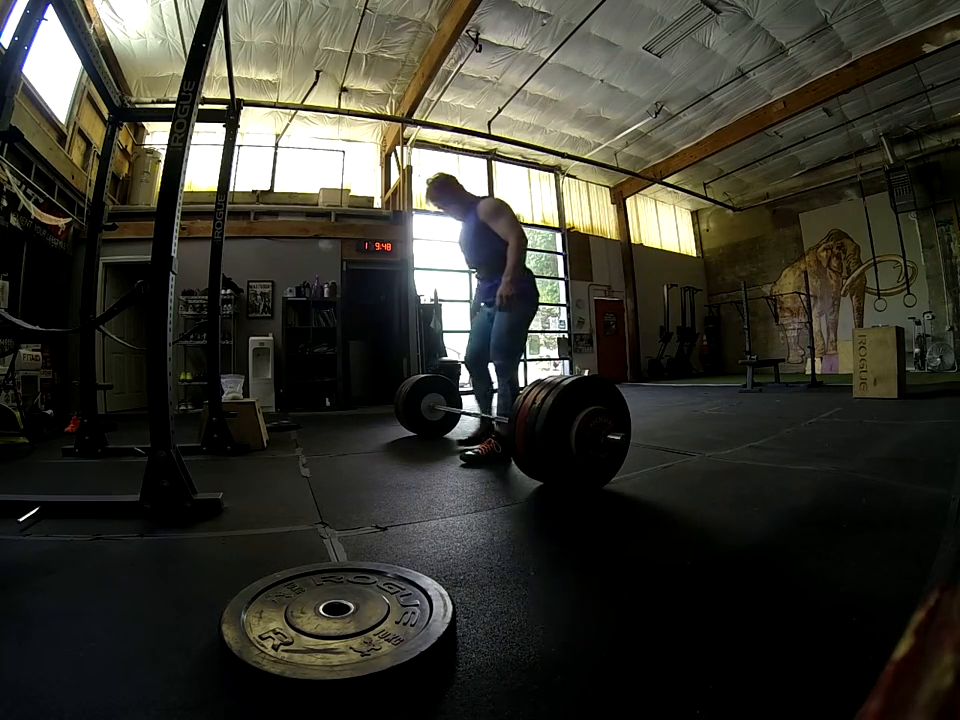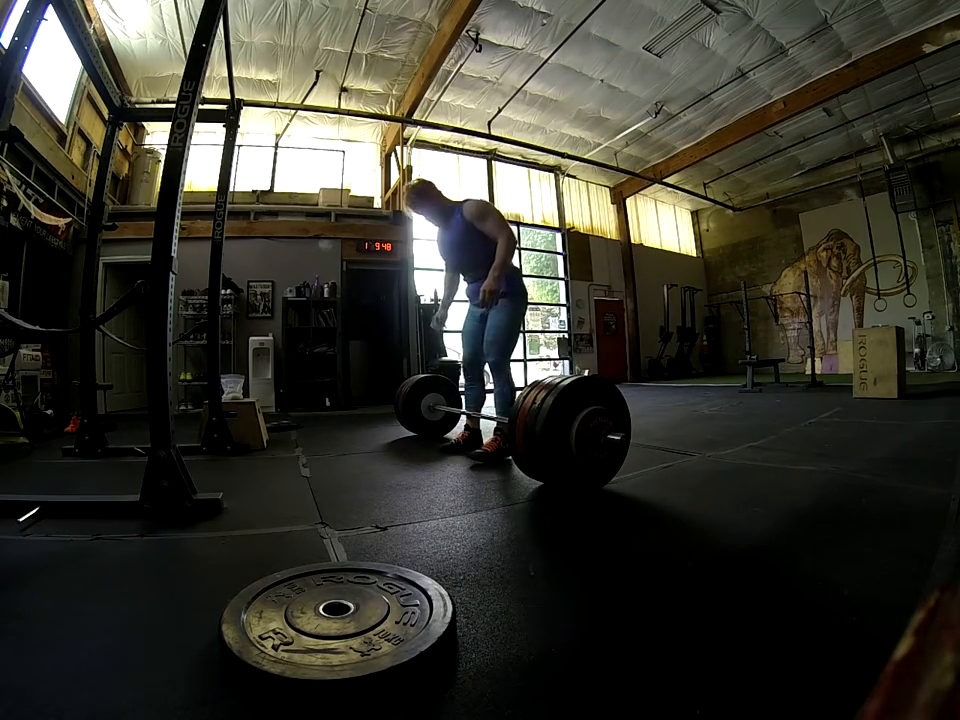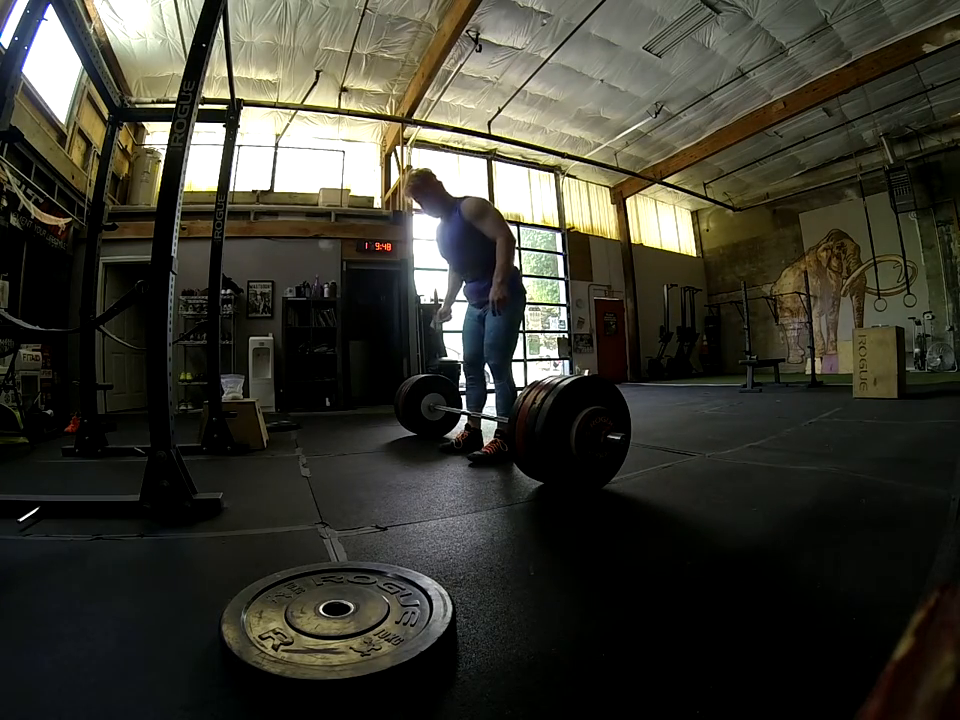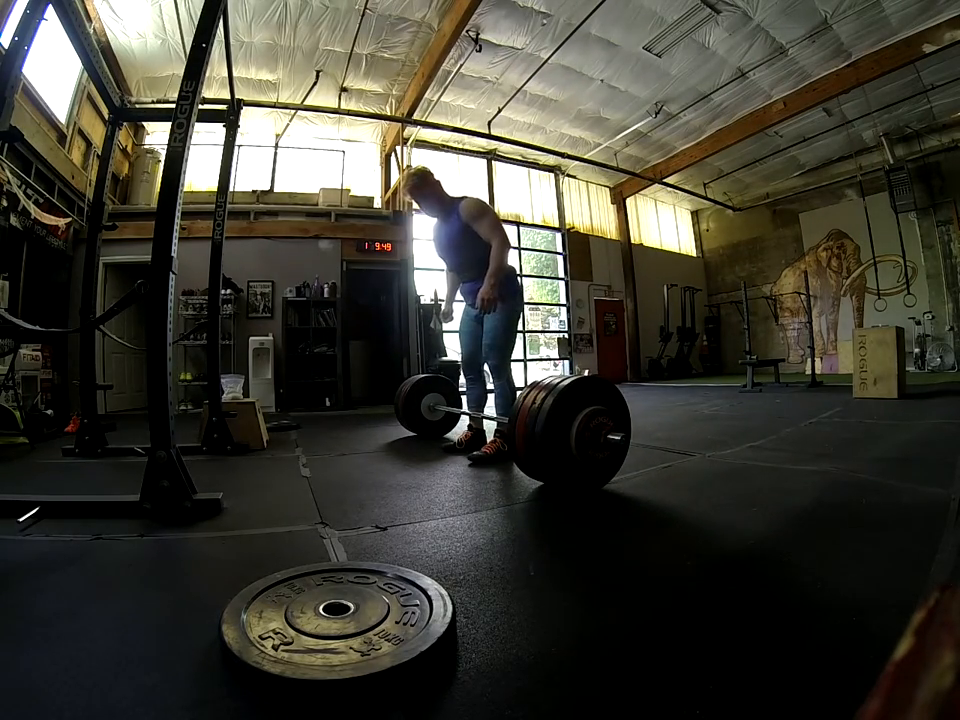
dt=0.3s
person 1, frame 1
left shoulder: (488, 207)
right shoulder: (467, 223)
left elbow: (517, 239)
left wrist: (508, 281)
right wrist: (477, 299)
left hip: (514, 296)
right hip: (491, 300)
left knee: (503, 365)
right knee: (473, 361)
left ankle: (500, 440)
right ankle: (487, 425)
person 1, frame 2
left shoulder: (472, 210)
right shoulder: (443, 234)
left elbow: (507, 238)
left wrist: (494, 277)
right wrist: (443, 308)
left hip: (505, 294)
right hip: (478, 301)
left knee: (496, 362)
right knee: (471, 364)
left ankle: (503, 437)
right ankle: (472, 431)
person 1, frame 3
left shoulder: (471, 207)
right shoulder: (442, 229)
left elbow: (505, 238)
left wrist: (499, 283)
right wrist: (447, 302)
left hip: (503, 296)
right hip: (476, 302)
left knee: (497, 365)
right knee: (472, 365)
left ankle: (504, 439)
right ankle: (472, 431)
person 1, frame 4
left shoulder: (469, 208)
right shoulder: (439, 228)
left elbow: (500, 242)
left wrist: (490, 285)
right wrist: (448, 302)
left hip: (500, 295)
right hip: (473, 301)
left knee: (497, 365)
right knee: (470, 365)
left ankle: (504, 438)
right ankle: (475, 431)
